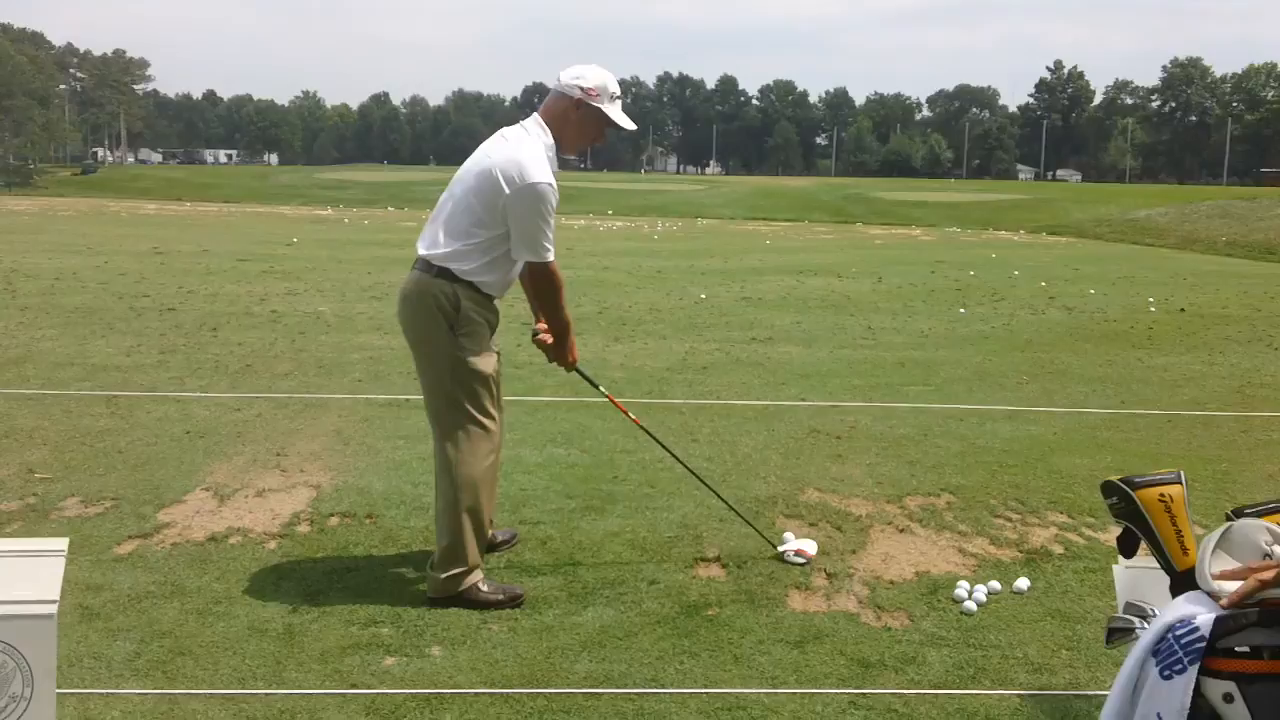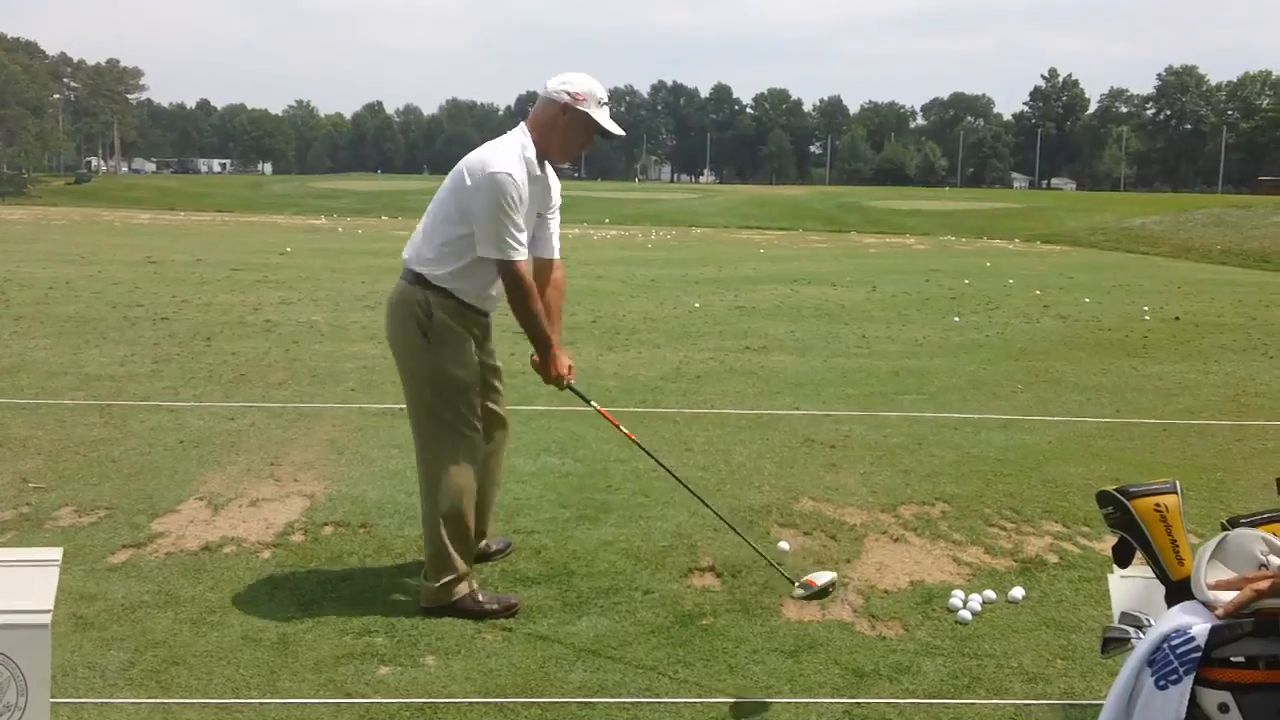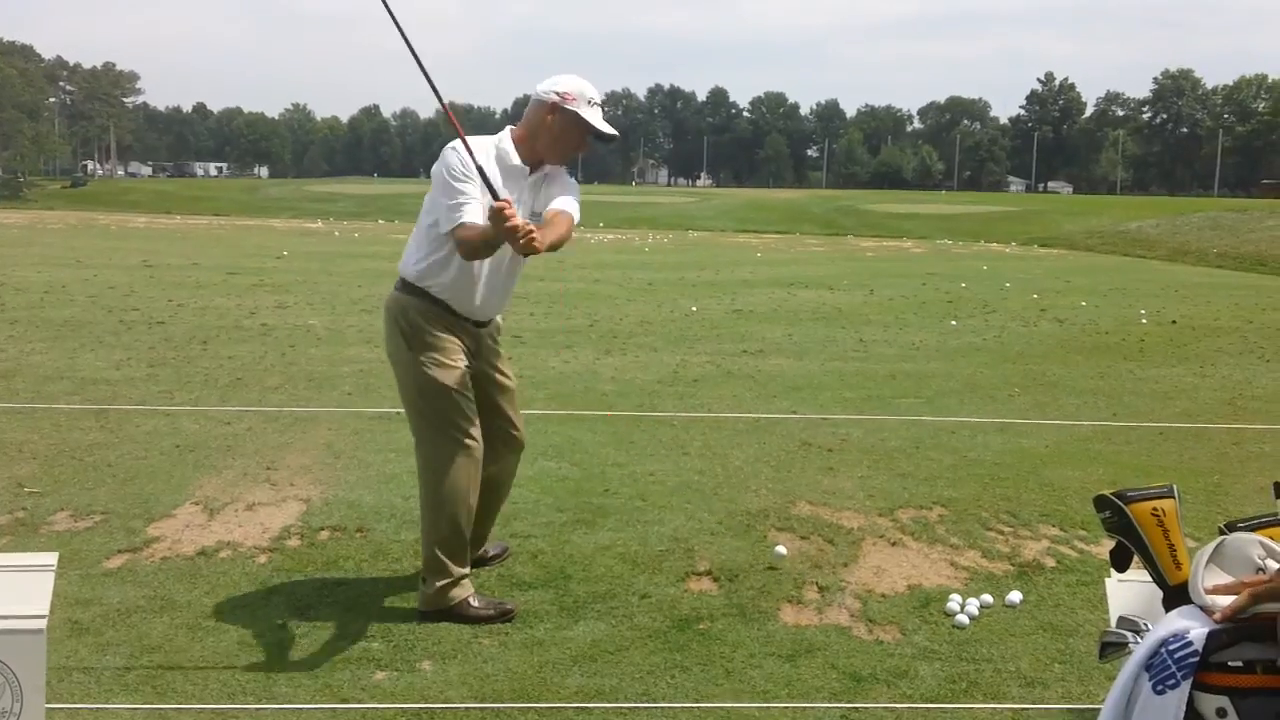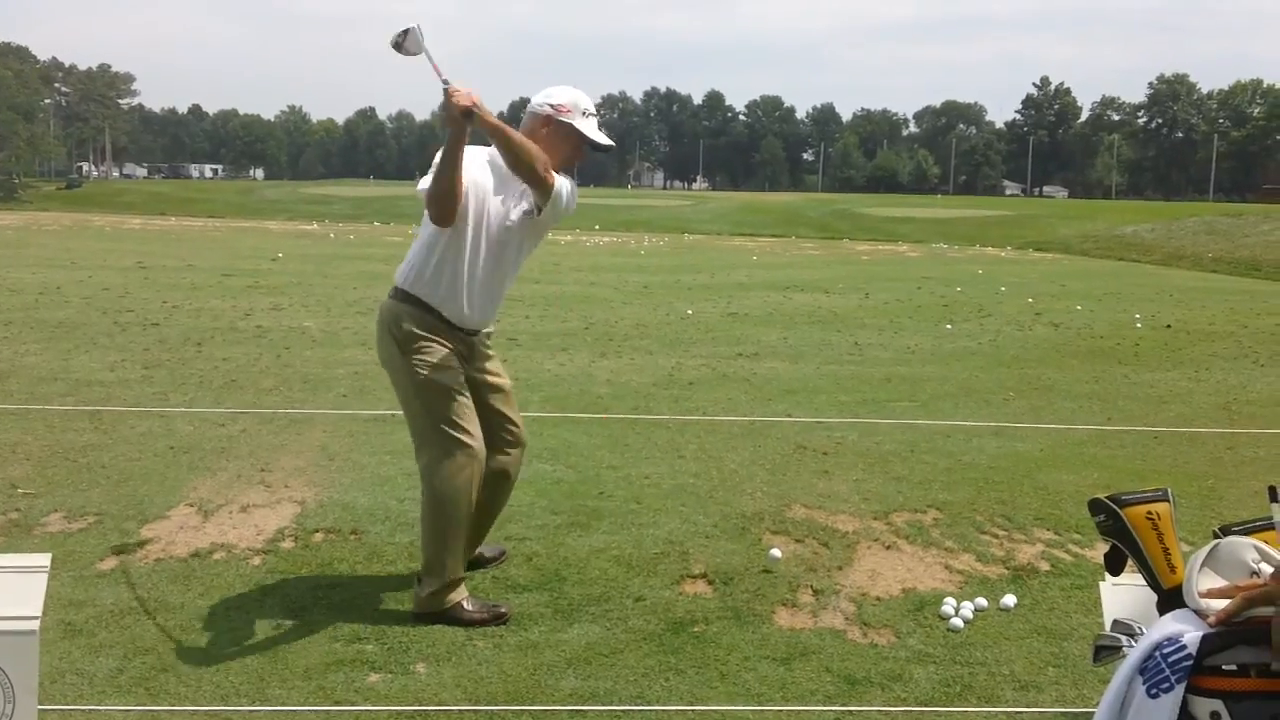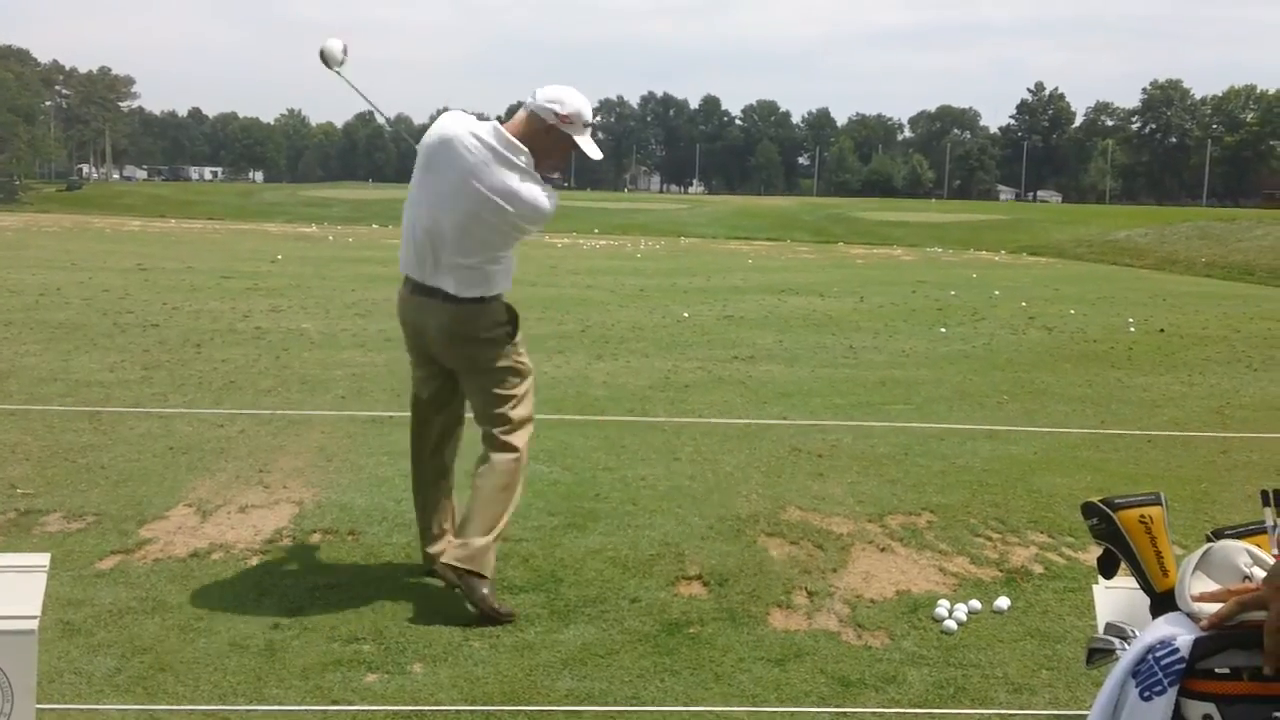
dt=0.3s
person 1, frame 1
left shoulder: (517, 140)
right shoulder: (532, 174)
left elbow: (530, 260)
right elbow: (541, 268)
left wrist: (542, 319)
right wrist: (563, 333)
left hip: (451, 296)
right hip: (449, 301)
left knee: (478, 423)
right knee: (469, 431)
left ankle: (472, 530)
right ankle: (454, 574)
person 1, frame 2
left shoulder: (544, 178)
right shoulder: (502, 171)
left elbow: (548, 267)
right elbow: (511, 273)
left wrist: (551, 340)
right wrist: (549, 349)
left hip: (459, 312)
right hip: (430, 311)
left knee: (486, 428)
right knee: (452, 443)
left ankle: (467, 539)
right ankle: (446, 584)
person 1, frame 3
left shoulder: (560, 184)
right shoulder: (464, 154)
left elbow: (559, 227)
right elbow: (466, 243)
left wrist: (536, 234)
right wrist: (498, 231)
left hip: (480, 326)
right hip: (424, 319)
left knee: (505, 441)
right knee: (455, 449)
left ankle: (467, 545)
right ankle: (444, 589)
person 1, frame 4
left shoulder: (557, 193)
right shoulder: (470, 166)
left elbow: (534, 171)
right elbow: (442, 213)
left wrist: (486, 120)
right wrist: (458, 131)
left hip: (470, 336)
right hip: (417, 326)
left knee: (506, 447)
right knee: (460, 452)
left ankle: (461, 547)
right ankle: (440, 594)
person 1, frame 5
left shoulder: (449, 128)
right shoulder: (535, 198)
left hip: (416, 303)
right hip: (475, 320)
left knee: (432, 428)
right knee: (509, 435)
left ankle: (437, 543)
right ankle: (467, 558)
